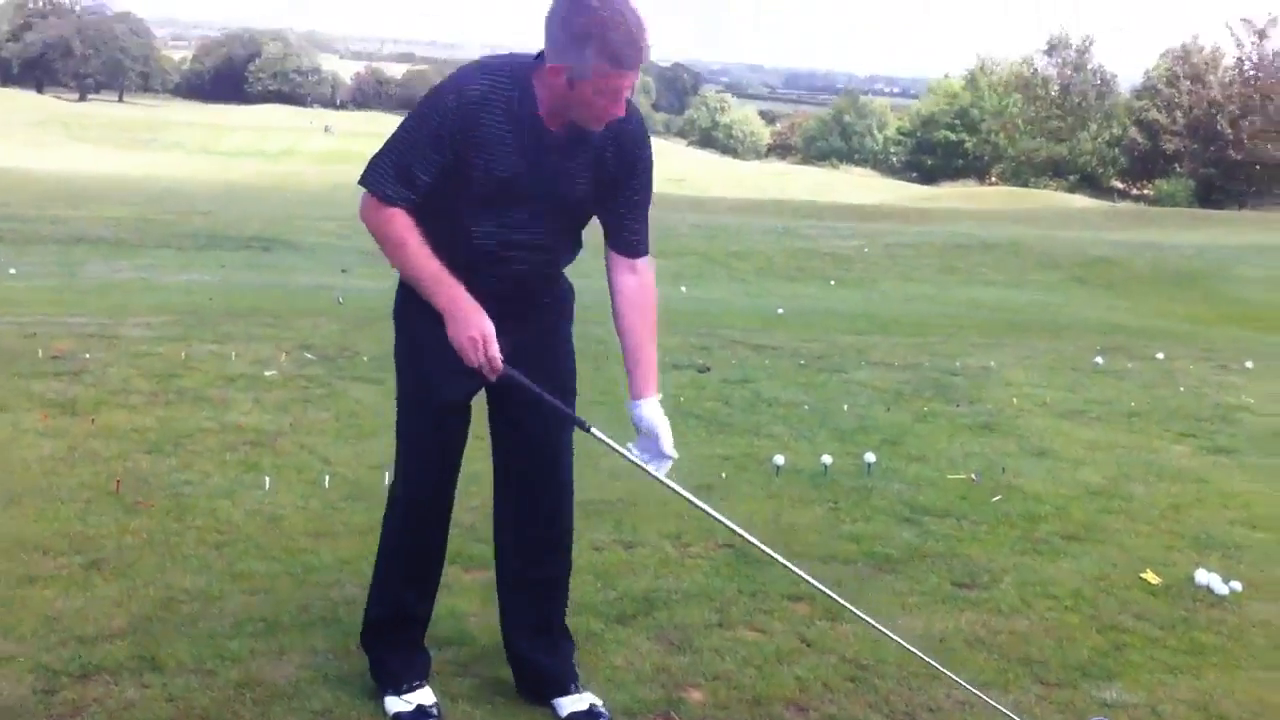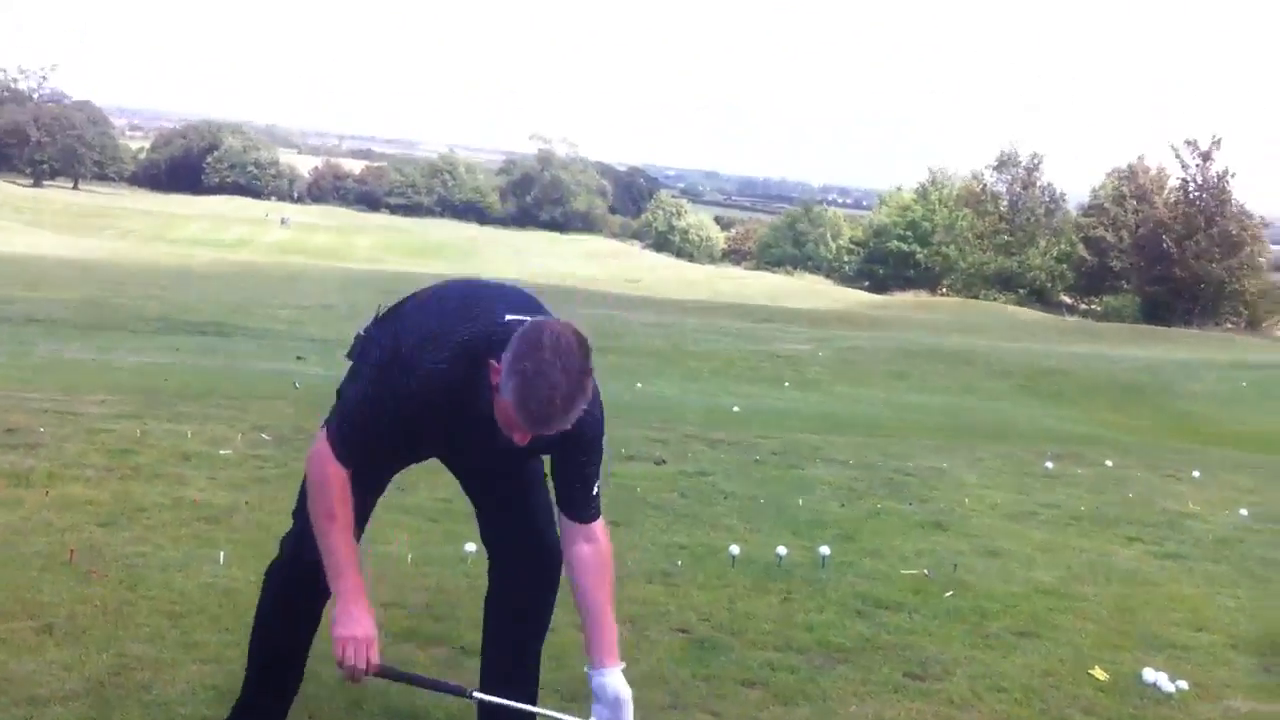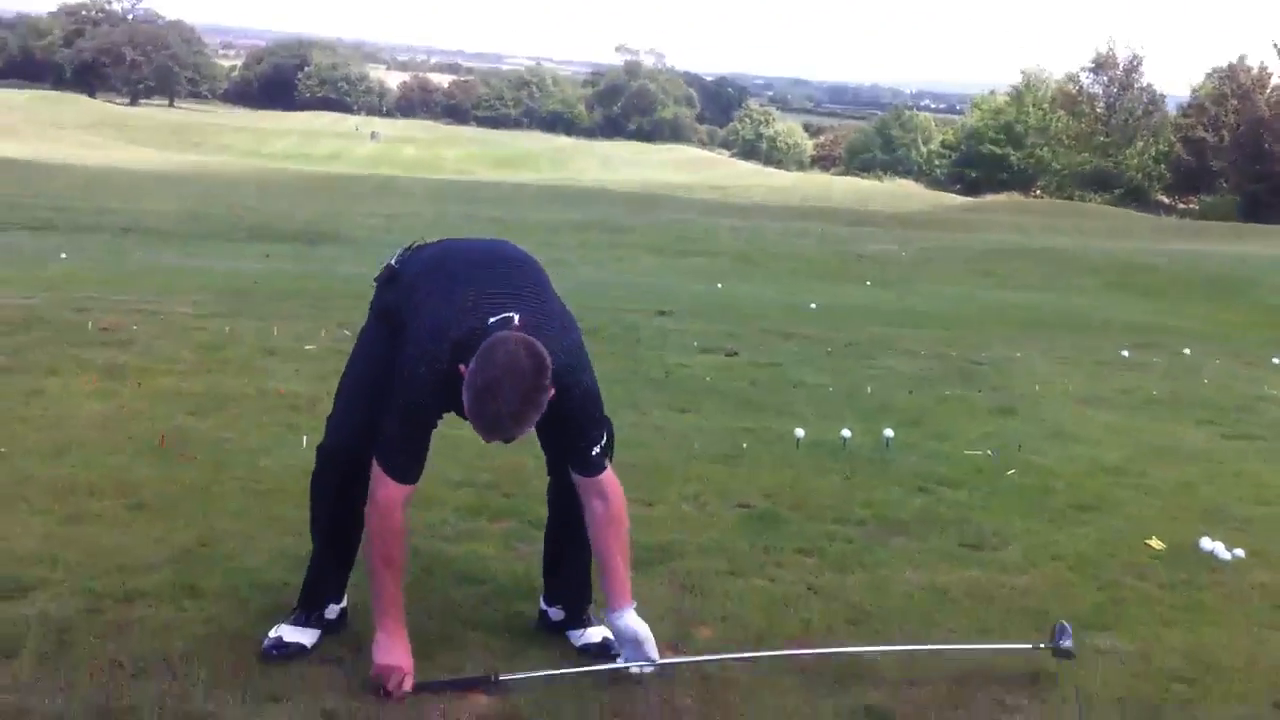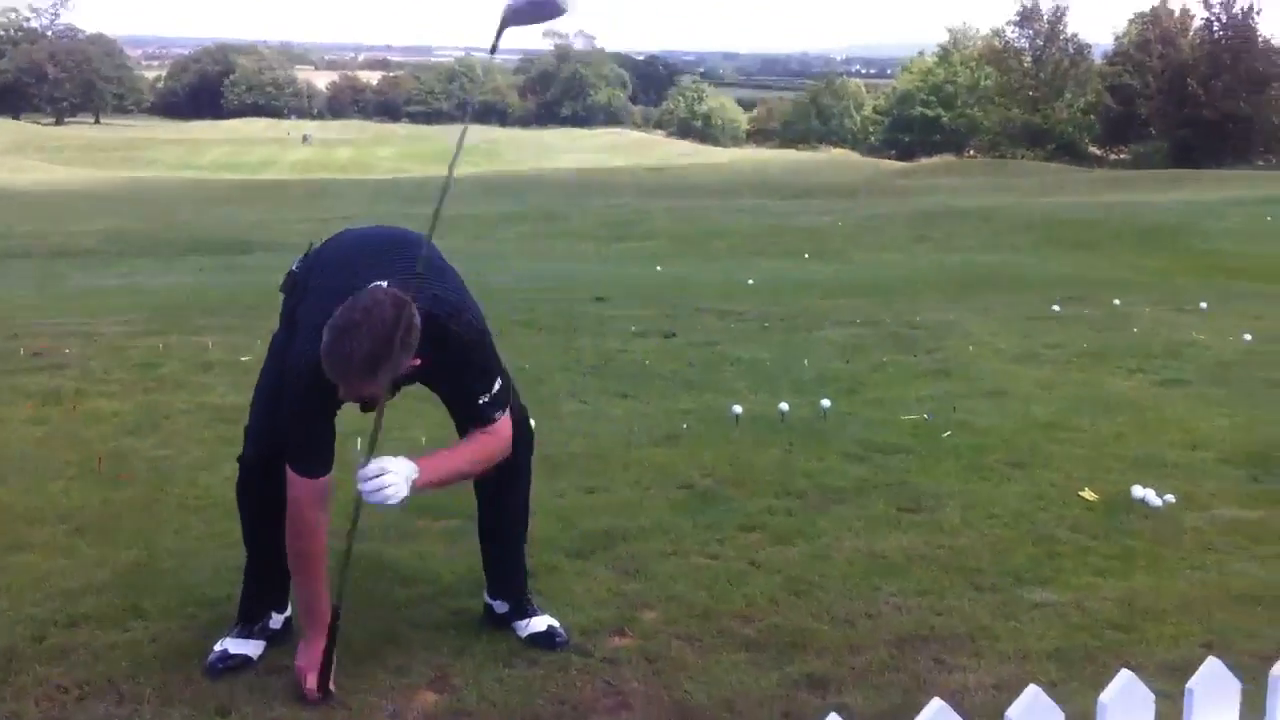
dt=0.5s
person 1, frame 1
left shoulder: (626, 135)
right shoulder: (469, 101)
left elbow: (631, 263)
right elbow: (380, 204)
left wrist: (646, 398)
right wrist: (457, 307)
left hip: (538, 309)
right hip: (442, 306)
left knee: (544, 483)
right knee: (425, 480)
right ankle: (398, 661)
person 1, frame 2
left shoulder: (574, 402)
right shoulder: (424, 360)
left elbow: (586, 535)
right elbow: (328, 461)
left wrist: (607, 671)
right wrist: (350, 604)
left hip: (484, 427)
right hip: (390, 408)
left knee: (533, 554)
right knee: (309, 552)
person 1, frame 3
left shoulder: (570, 378)
right shoulder: (428, 371)
left elbow: (600, 493)
right elbow: (388, 501)
left wrist: (623, 611)
right wrist: (390, 632)
left knee: (573, 462)
right knee: (345, 451)
left ankle: (566, 606)
right ankle: (321, 604)
person 1, frame 4
left shoulder: (455, 326)
right shoulder: (313, 357)
left elbow: (497, 433)
right elbow: (306, 500)
left wrist: (411, 474)
right wrist: (315, 632)
left hip: (424, 295)
left knee: (506, 442)
right knee: (264, 457)
left ankle: (508, 599)
right ankle: (264, 614)
